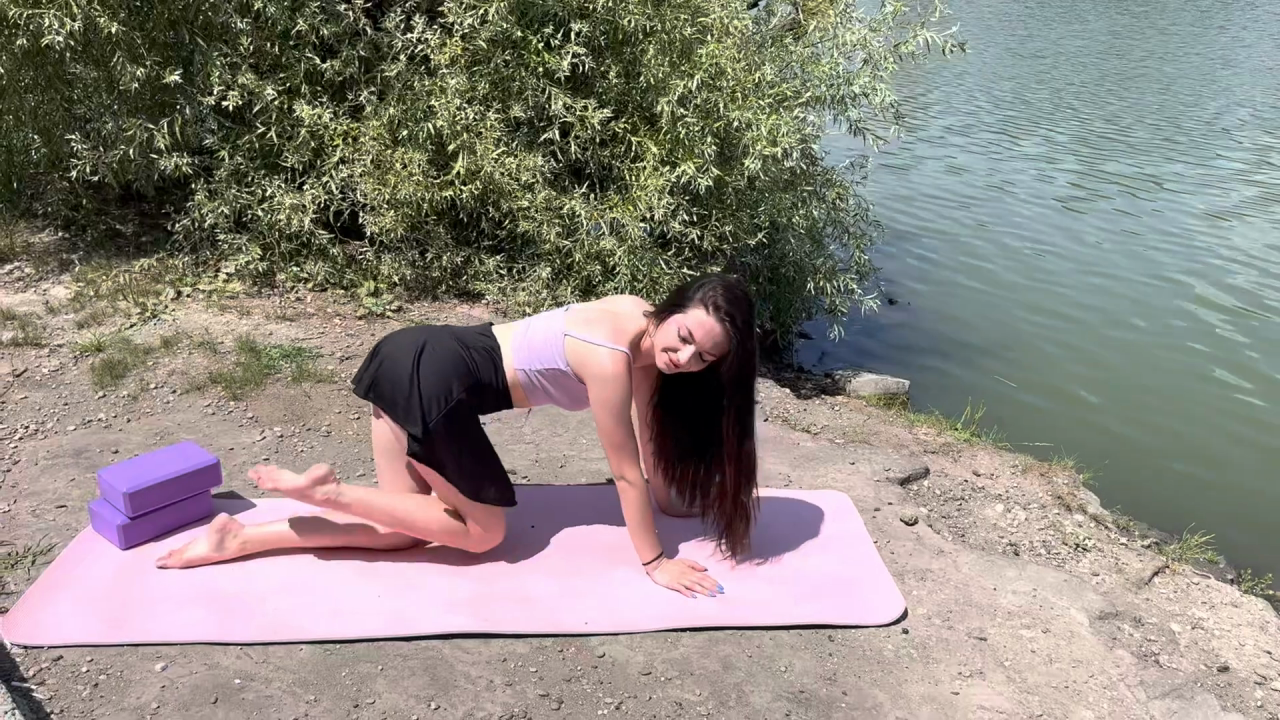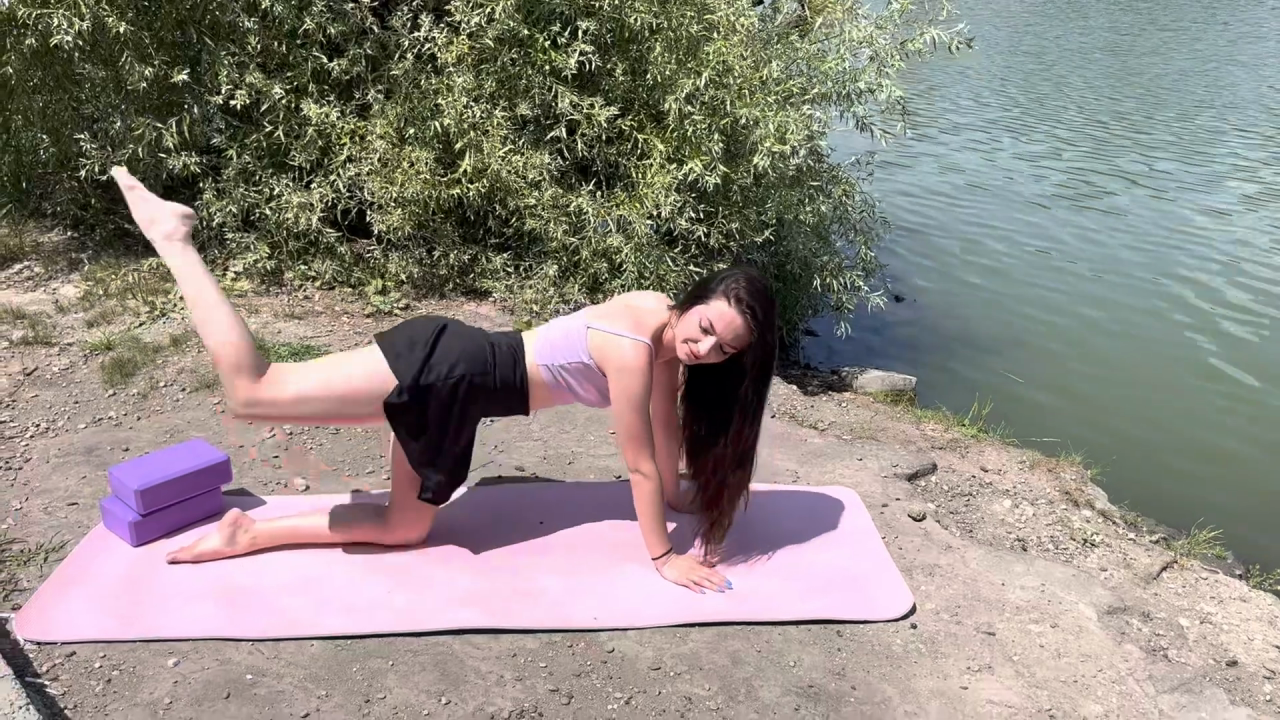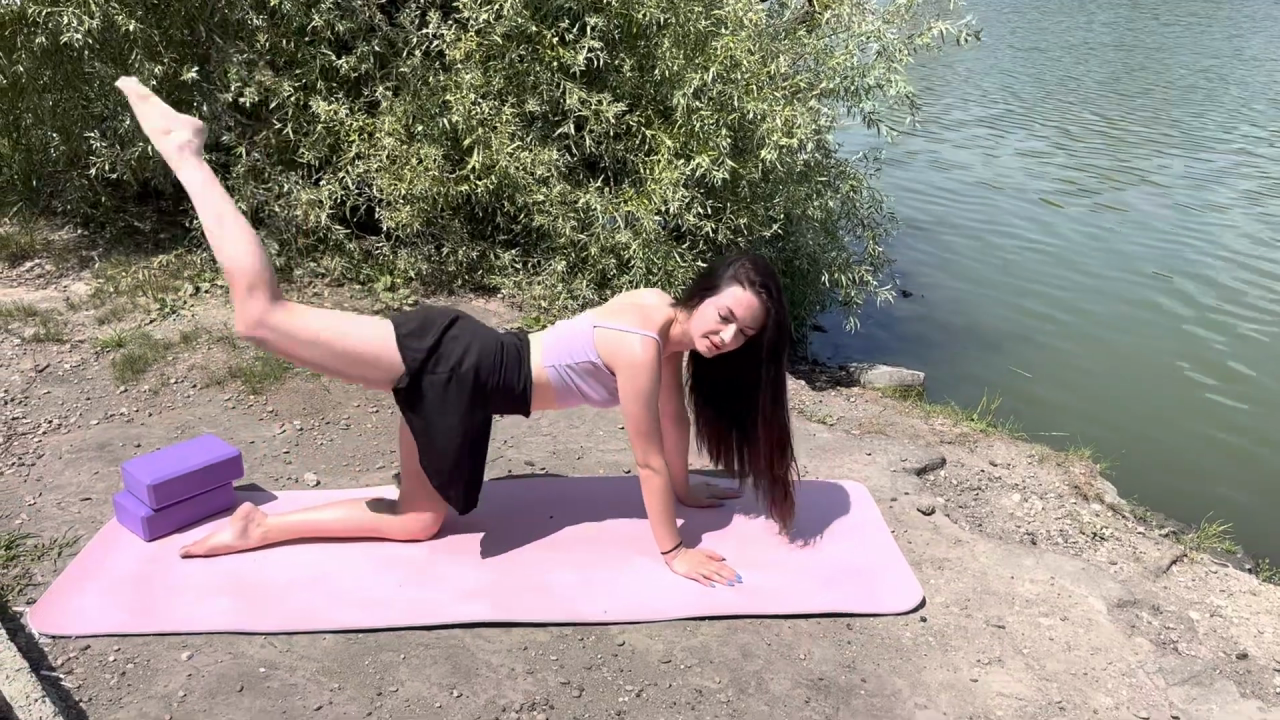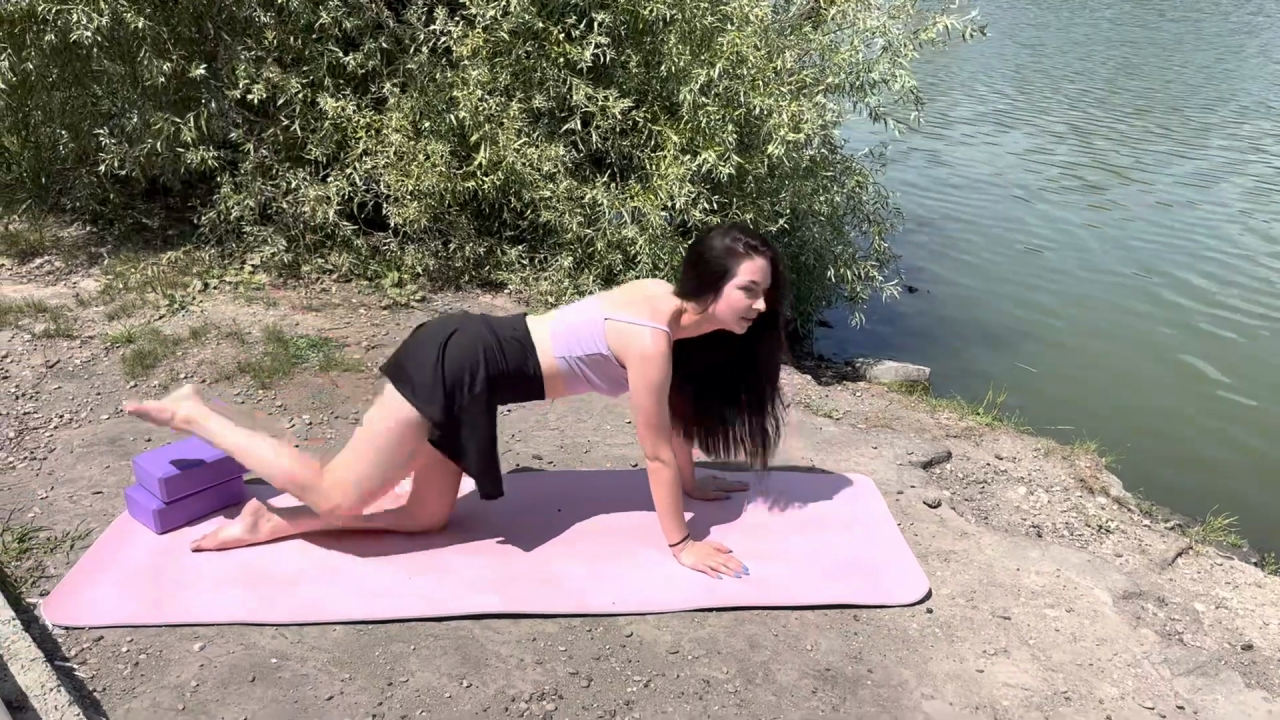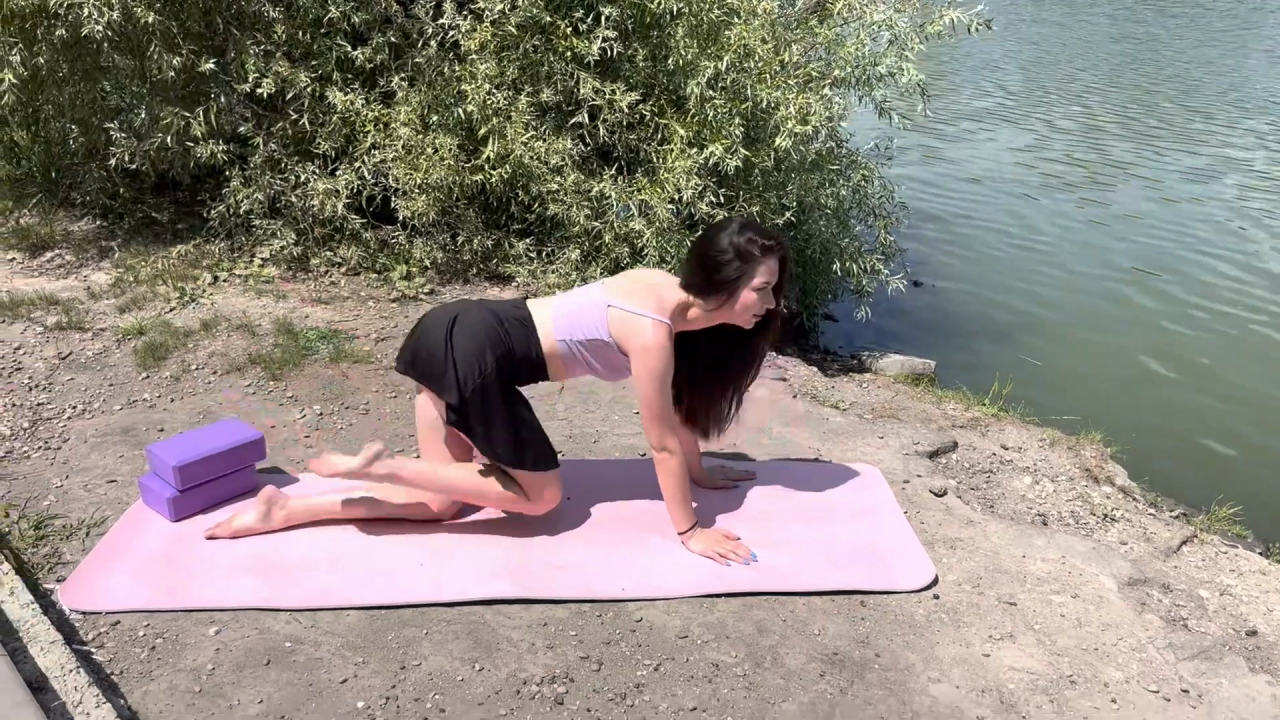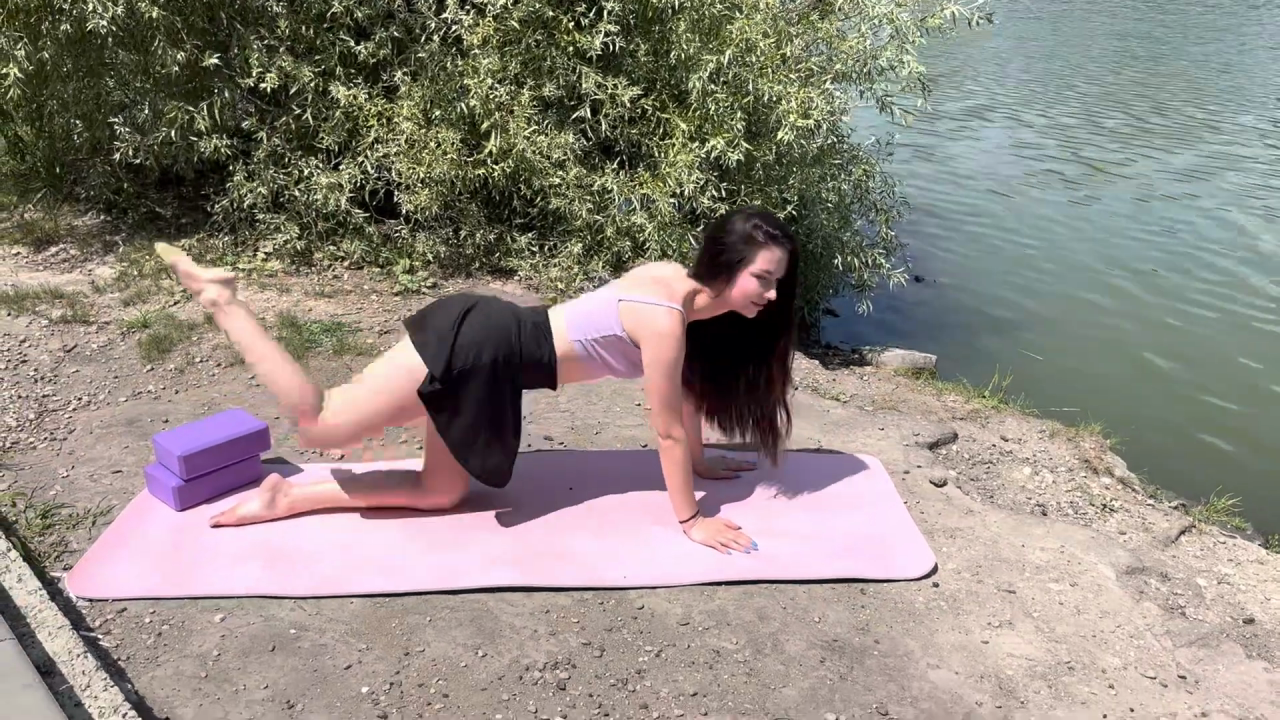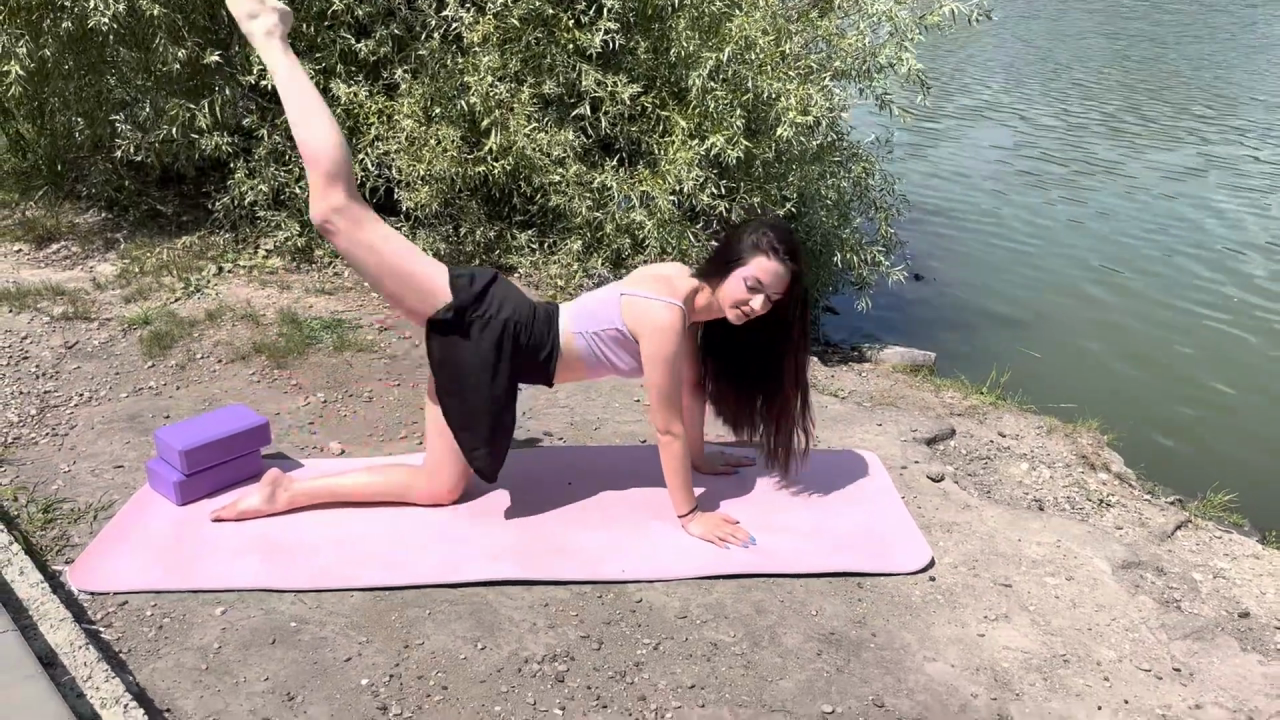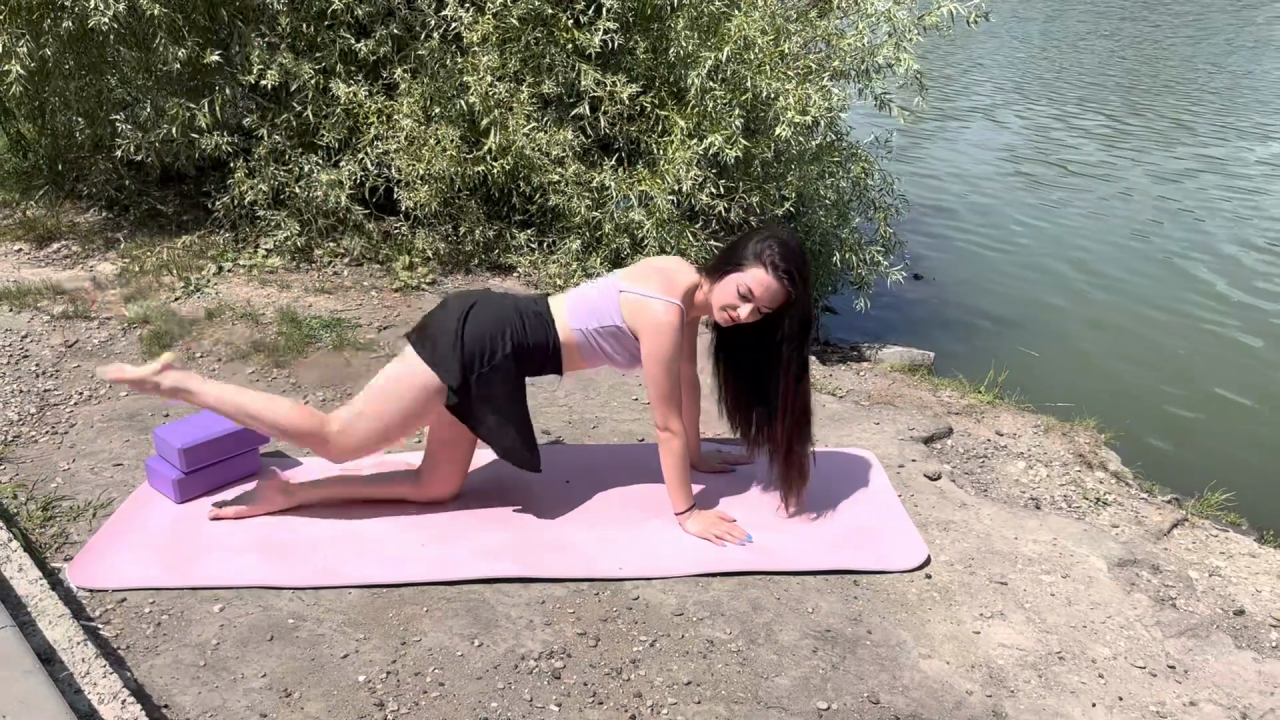
dt=0.4s
person 1, frame 1
left shoulder: (640, 317)
right shoulder: (611, 358)
left elbow: (648, 425)
right elbow: (626, 469)
left wrist: (663, 498)
right wrist: (654, 561)
left hip: (423, 358)
right hip: (434, 380)
left knee: (401, 529)
right knee: (484, 532)
left ankle: (238, 536)
right ankle: (324, 488)
person 1, frame 2
left shoulder: (662, 318)
right shoulder: (631, 350)
left elbow: (665, 426)
right elbow: (642, 465)
left wrist: (676, 496)
right wrist: (661, 556)
left hip: (453, 386)
right hip: (438, 367)
left knee: (405, 527)
right knee: (252, 392)
left ankle: (246, 531)
right ankle: (173, 235)
person 1, frame 3
left shoulder: (660, 313)
right shoulder: (642, 346)
left elbow: (674, 424)
right elbow: (648, 463)
left wrist: (685, 491)
right wrist: (672, 551)
left hip: (465, 377)
right hip: (450, 364)
left knee: (418, 523)
right knee: (260, 314)
left ankle: (258, 526)
right ankle: (184, 150)
person 1, frame 4
left shoulder: (664, 298)
right shoulder: (651, 339)
left elbow: (674, 409)
right elbow: (657, 452)
left wrist: (689, 483)
right wrist: (679, 541)
left hip: (471, 351)
right hip: (461, 366)
left knee: (427, 512)
right knee: (335, 498)
left ankle: (267, 521)
right ankle: (189, 413)
person 1, frame 5
left shoulder: (671, 290)
right shoulder: (652, 329)
left elbow: (679, 401)
right elbow: (662, 441)
left wrist: (697, 471)
right wrist: (688, 530)
left hip: (463, 332)
right hip: (474, 353)
left knee: (440, 502)
right knee: (541, 496)
left ankle: (281, 508)
right ankle: (382, 466)
person 1, frame 6
left shoulder: (678, 283)
right shoulder: (666, 320)
left elbow: (686, 391)
right elbow: (668, 430)
left wrist: (700, 462)
right wrist: (689, 518)
left hip: (489, 332)
right hip: (476, 347)
left knee: (439, 494)
right knee: (318, 420)
left ankle: (284, 496)
right ankle: (220, 299)
person 1, frame 7
left shoulder: (693, 294)
right shoulder: (665, 313)
left elbow: (690, 392)
right elbow: (667, 427)
left wrist: (700, 458)
right wrist: (686, 513)
left hip: (491, 346)
right hip: (481, 322)
left knee: (440, 487)
right knee: (336, 208)
left ankle: (288, 491)
person 1, frame 8
left shoulder: (687, 282)
right shoulder: (666, 310)
left elbow: (684, 384)
right elbow: (668, 421)
left wrist: (695, 457)
right wrist: (684, 509)
left hip: (495, 334)
right hip: (482, 341)
left knee: (437, 483)
right knee: (333, 438)
left ankle: (281, 491)
right ankle: (178, 380)
